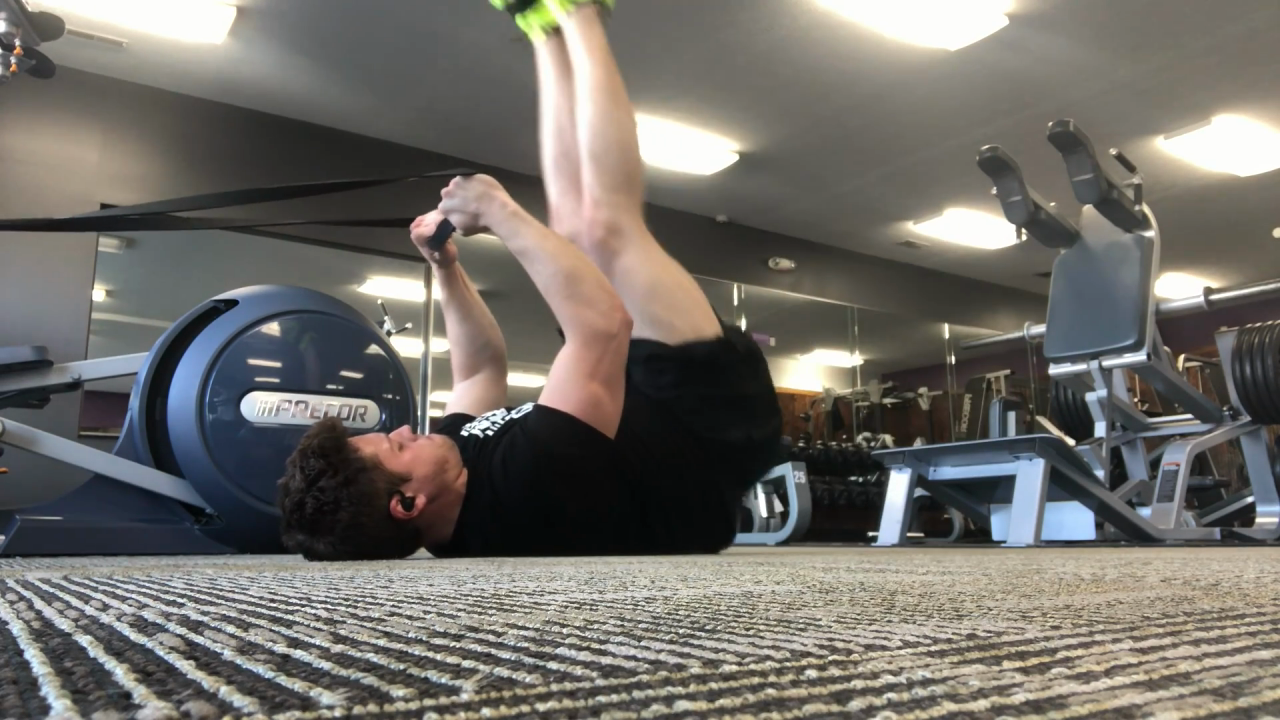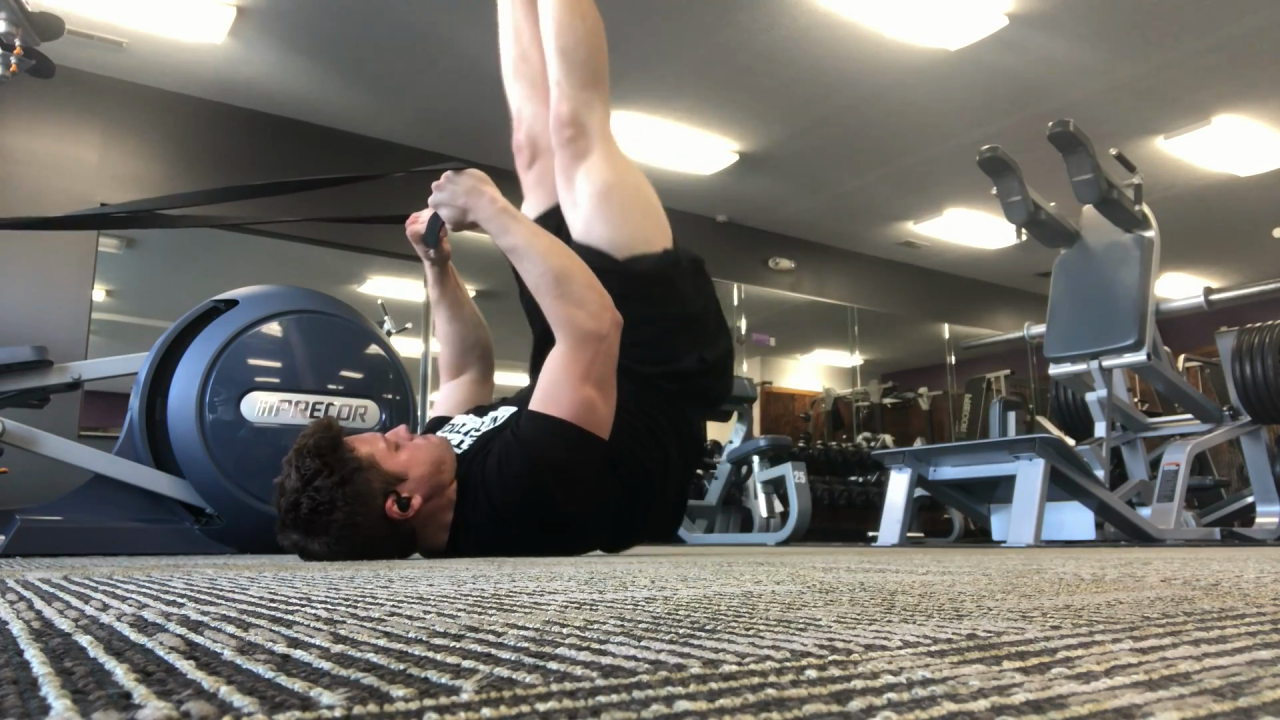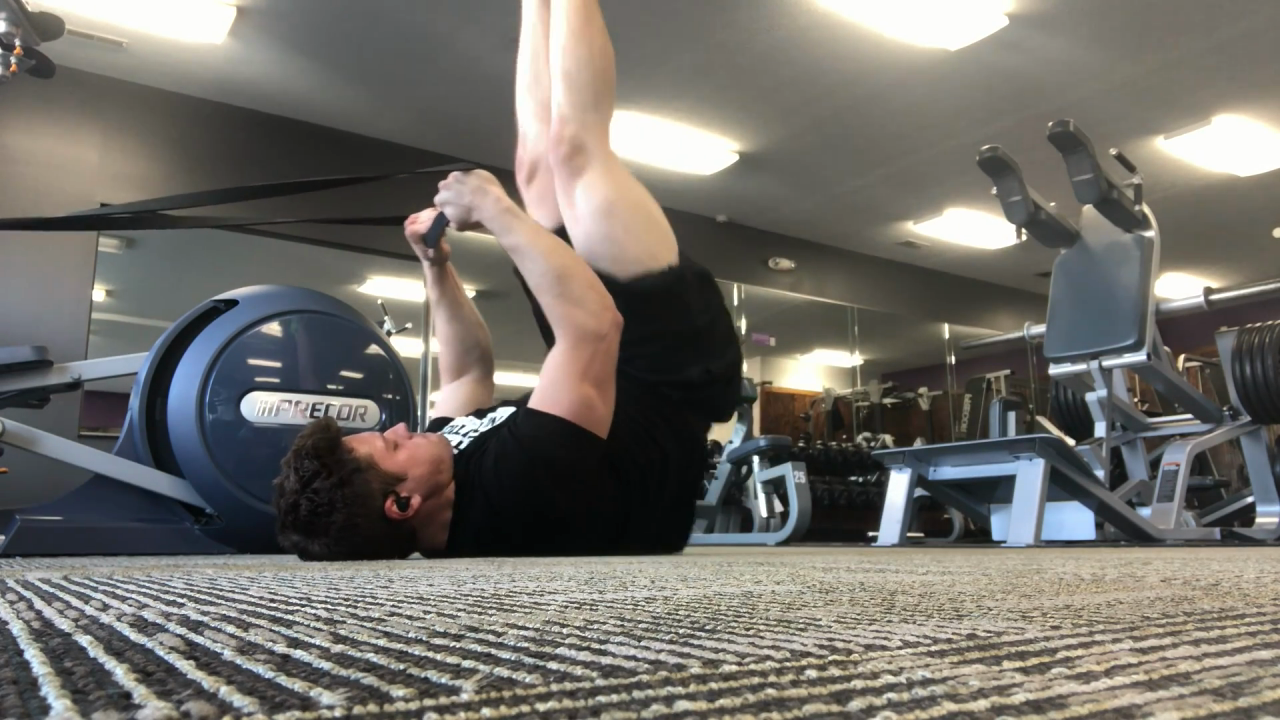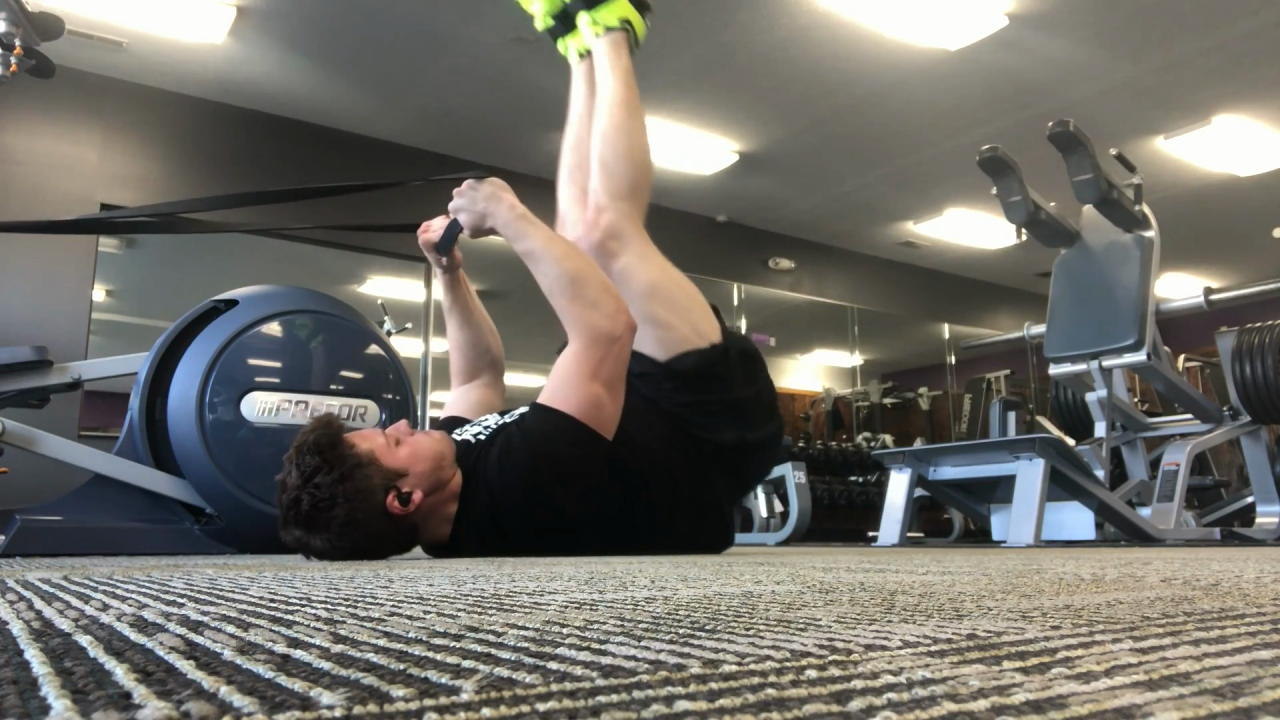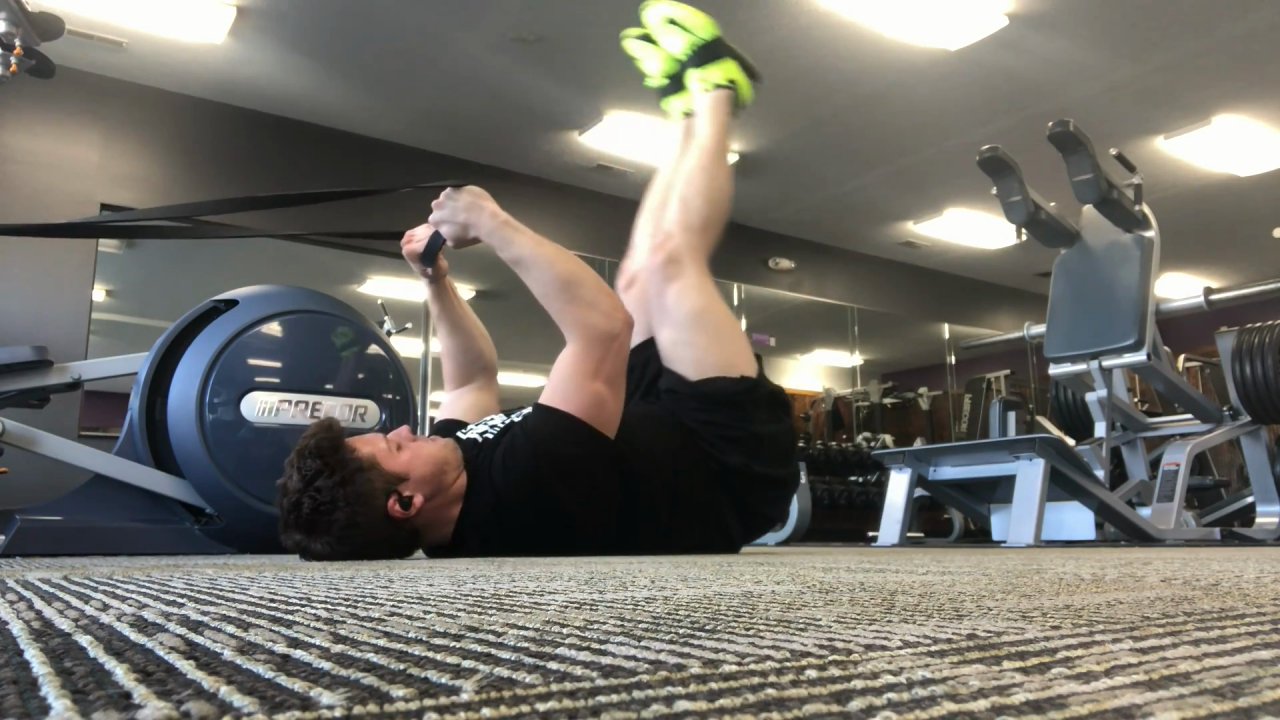
dt=0.4s
person 1, frame 1
left shoulder: (459, 494)
right shoulder: (529, 484)
left elbow: (481, 368)
right elbow: (604, 324)
left wrist: (444, 268)
right wrist: (500, 213)
left hip: (654, 415)
right hip: (712, 424)
right knee: (607, 233)
person 1, frame 2
left shoulder: (445, 506)
right shoulder: (522, 491)
left elbow: (468, 370)
right elbow: (596, 326)
left wrist: (437, 265)
right wrist: (490, 210)
left hip: (590, 368)
right hip: (662, 368)
right knee: (574, 130)
person 1, frame 3
right shoulder: (517, 489)
left elbow: (468, 370)
right elbow: (596, 325)
left wrist: (436, 265)
right wrist: (493, 210)
left hip: (616, 378)
right hip: (672, 372)
left knee: (538, 157)
right knee: (572, 144)
person 1, frame 4
right shoulder: (520, 487)
left elbow: (481, 374)
right elbow: (608, 326)
left wrist: (448, 273)
right wrist: (507, 216)
left hip: (653, 418)
right hip: (713, 432)
right knee: (602, 231)
person 1, frame 5
right shoulder: (520, 486)
left elbow: (474, 380)
right elbow: (606, 327)
left wrist: (435, 279)
right wrist: (491, 223)
left hip: (665, 434)
right hip: (728, 461)
right knee: (666, 257)
left ankle: (692, 103)
right ankle: (712, 89)
